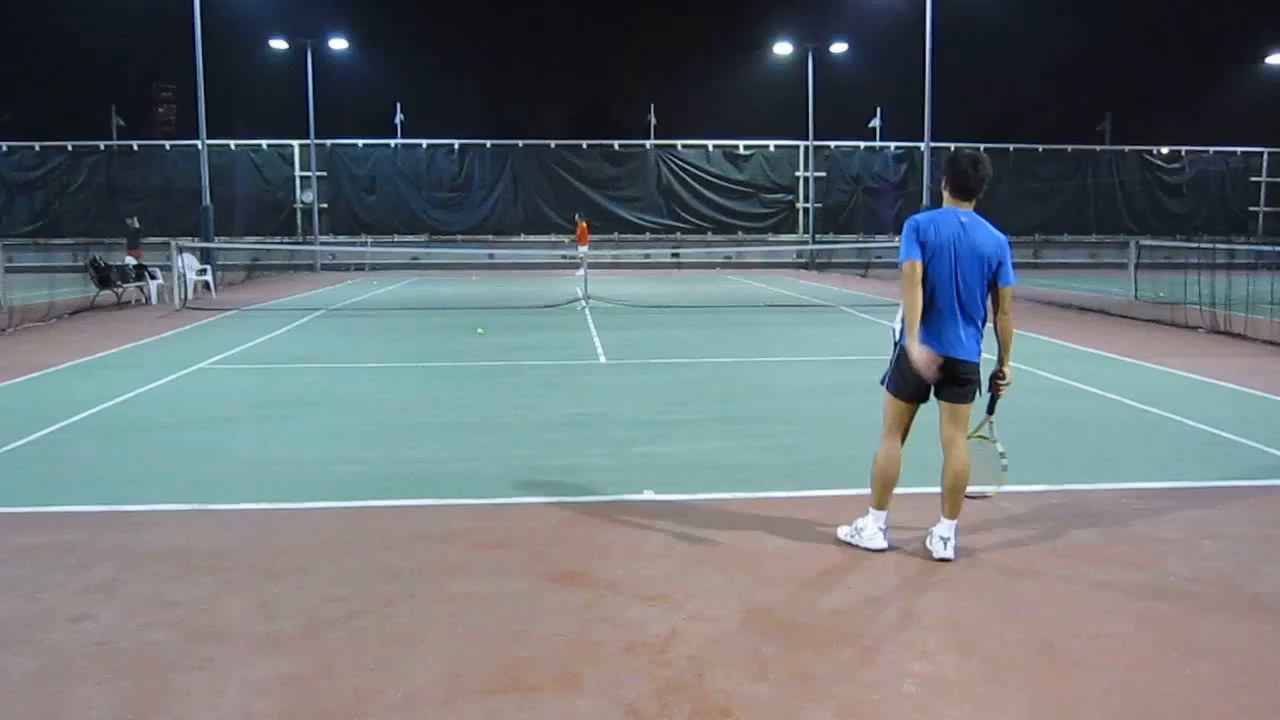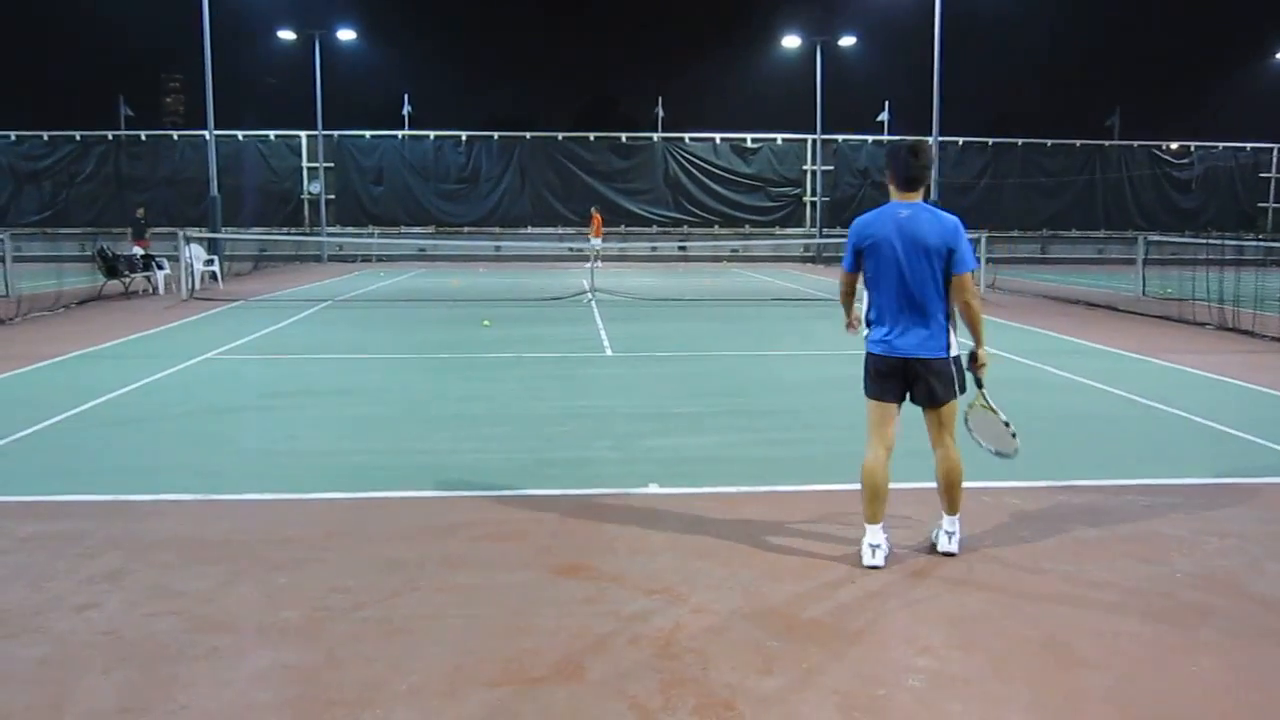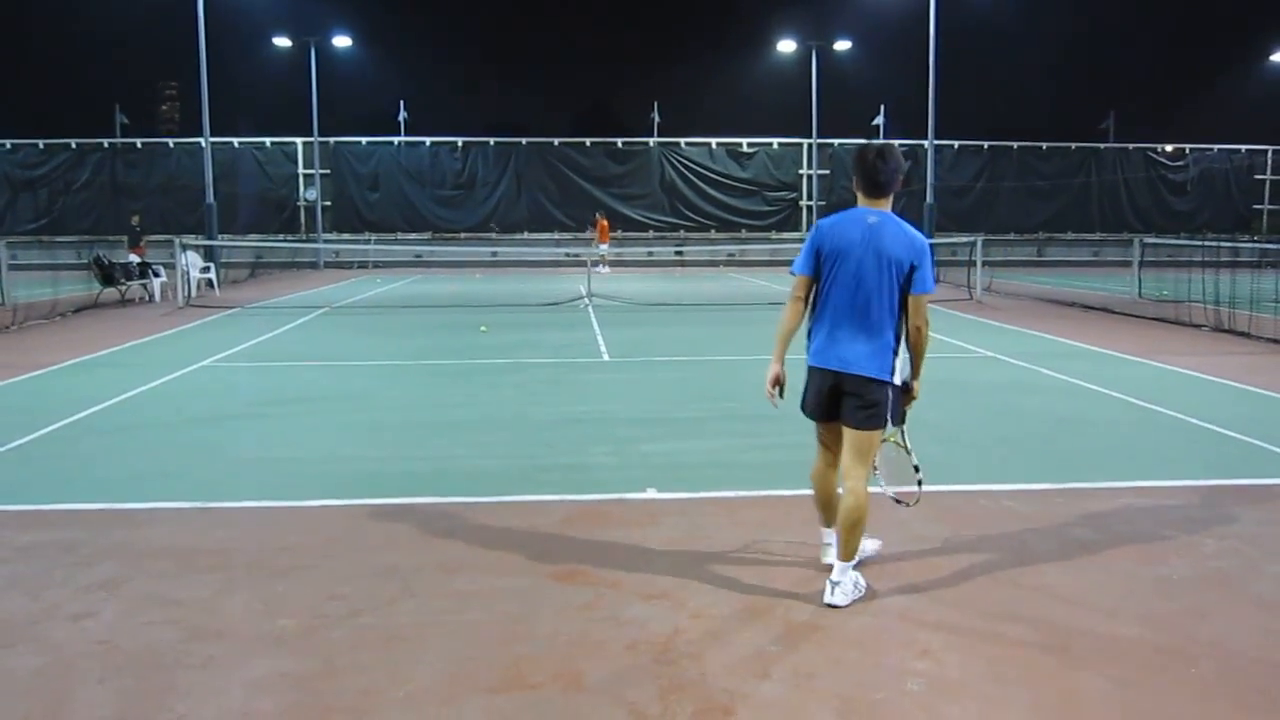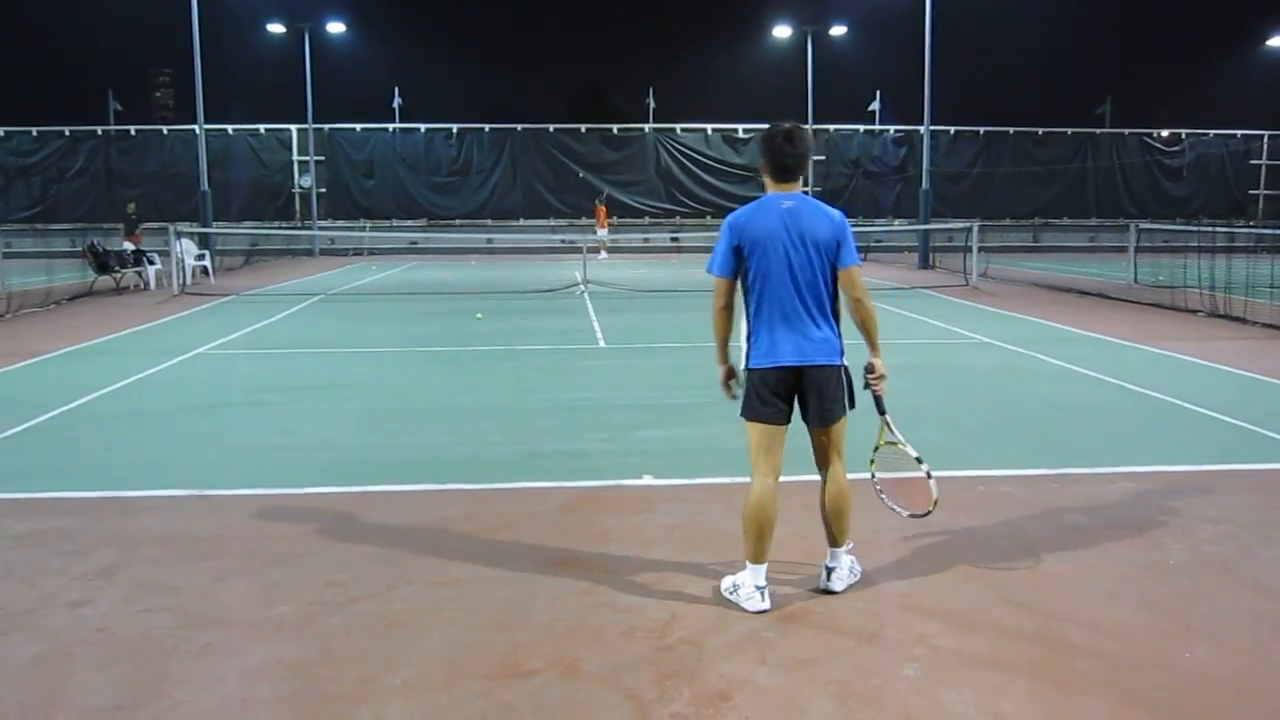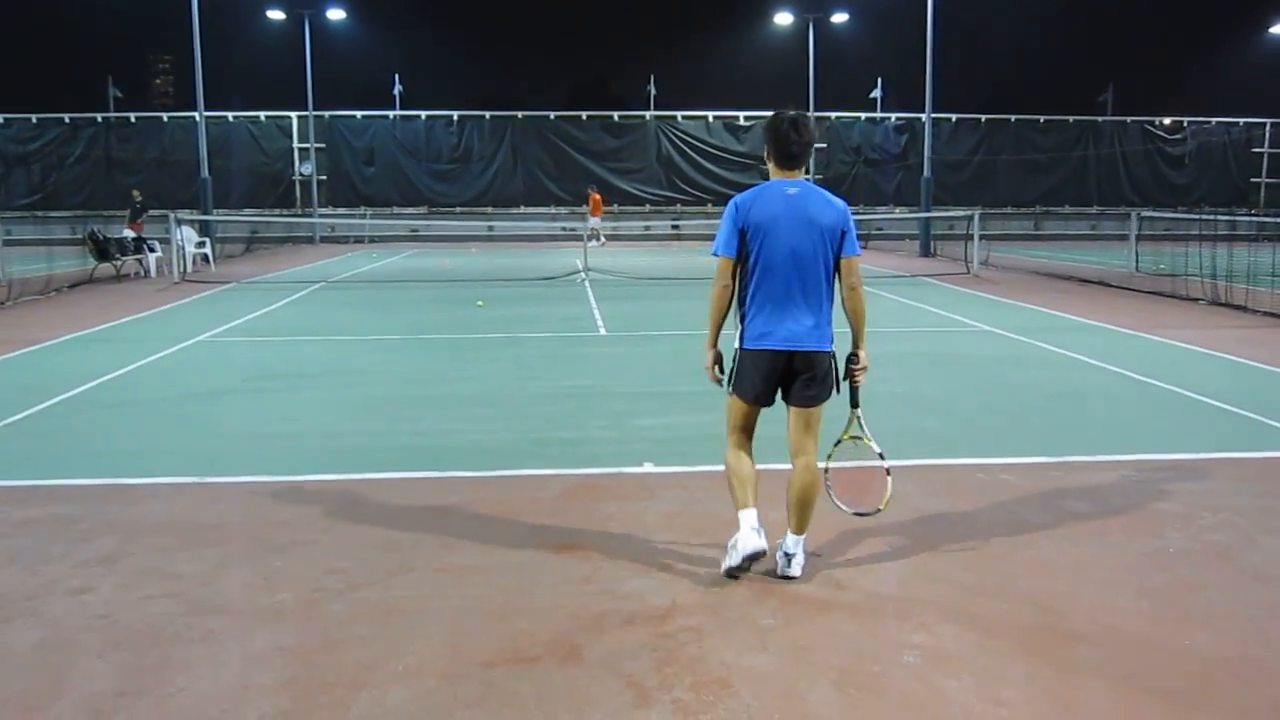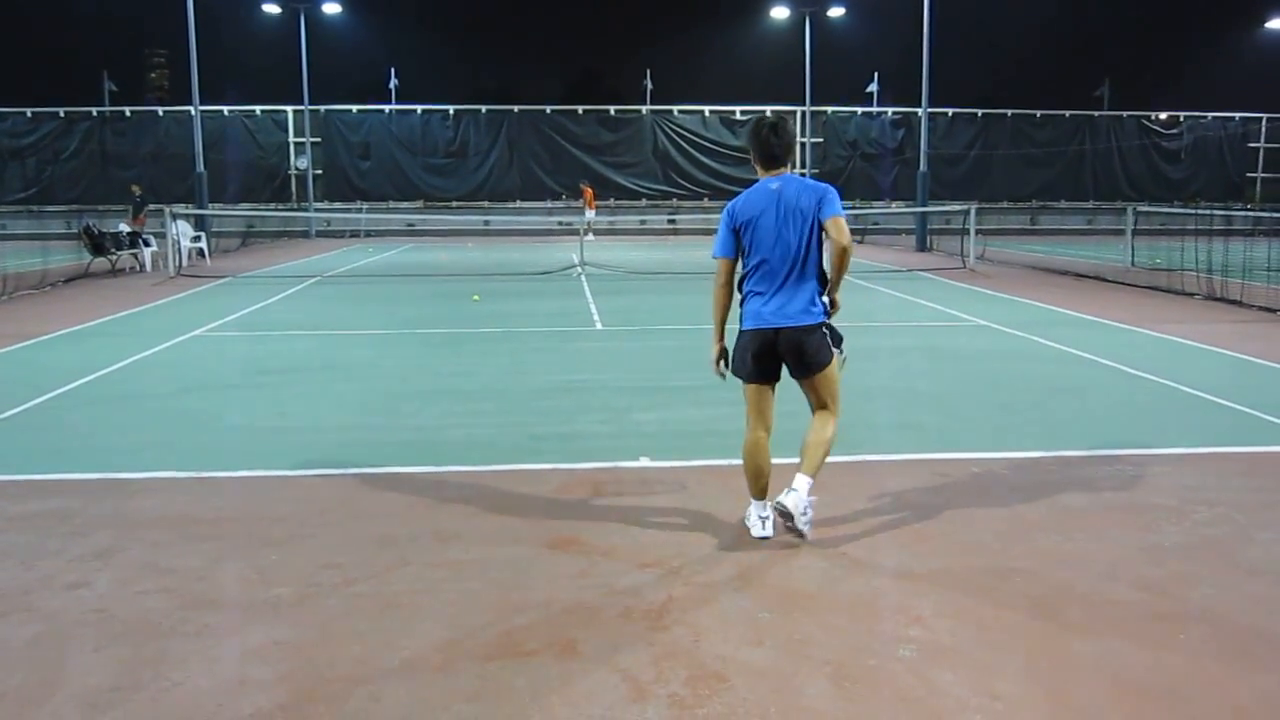
dt=0.7s
person 1, frame 1
left shoulder: (919, 225)
right shoulder: (996, 240)
left elbow: (912, 282)
right elbow: (1003, 310)
left wrist: (914, 341)
right wrist: (1004, 362)
left hip: (919, 350)
right hip: (964, 355)
left knee: (892, 437)
right knee: (956, 444)
left ankle: (874, 526)
right ankle: (945, 535)
person 1, frame 2
left shoulder: (863, 227)
right shoulder: (948, 227)
left elbow: (847, 288)
right elbow: (965, 298)
left wrist: (851, 315)
right wrist: (979, 344)
left hip: (882, 351)
right hip: (935, 351)
left knee: (878, 447)
right knee: (944, 443)
left ankle: (874, 540)
right ankle: (950, 529)
person 1, frame 3
left shoulder: (825, 230)
right shoulder: (914, 243)
left elbow: (797, 300)
right elbow: (917, 323)
left wrist: (777, 359)
right wrist: (915, 377)
left hip: (823, 364)
right hip: (874, 372)
left knee: (827, 456)
right knee: (855, 475)
left ankle: (833, 539)
right ankle: (841, 578)
person 1, frame 4
left shoulder: (738, 223)
right shoulder: (833, 222)
left elbow: (722, 303)
right elbow: (856, 295)
left wrist: (723, 359)
right wrist: (875, 352)
left hip: (766, 363)
right hip: (823, 360)
left knee: (764, 475)
right knee: (832, 467)
left ankle: (754, 582)
right ankle: (838, 564)
person 1, frame 5
left shoulder: (743, 206)
right shoulder: (836, 210)
left elbow: (723, 284)
right elbow: (852, 286)
left wrist: (712, 344)
right wrist: (860, 345)
left hip: (758, 345)
right hip: (814, 347)
left knee: (737, 439)
right knee: (804, 450)
left ankle: (749, 526)
right ankle: (793, 550)
person 1, frame 6
left shoulder: (737, 208)
right shoulder: (819, 194)
left elbow: (723, 280)
right elbow: (842, 242)
left wrist: (717, 338)
right wrist: (832, 290)
left hip: (755, 327)
right hip: (807, 323)
left knee: (758, 426)
right knee: (826, 411)
left ankle: (760, 512)
right ankle: (799, 491)
